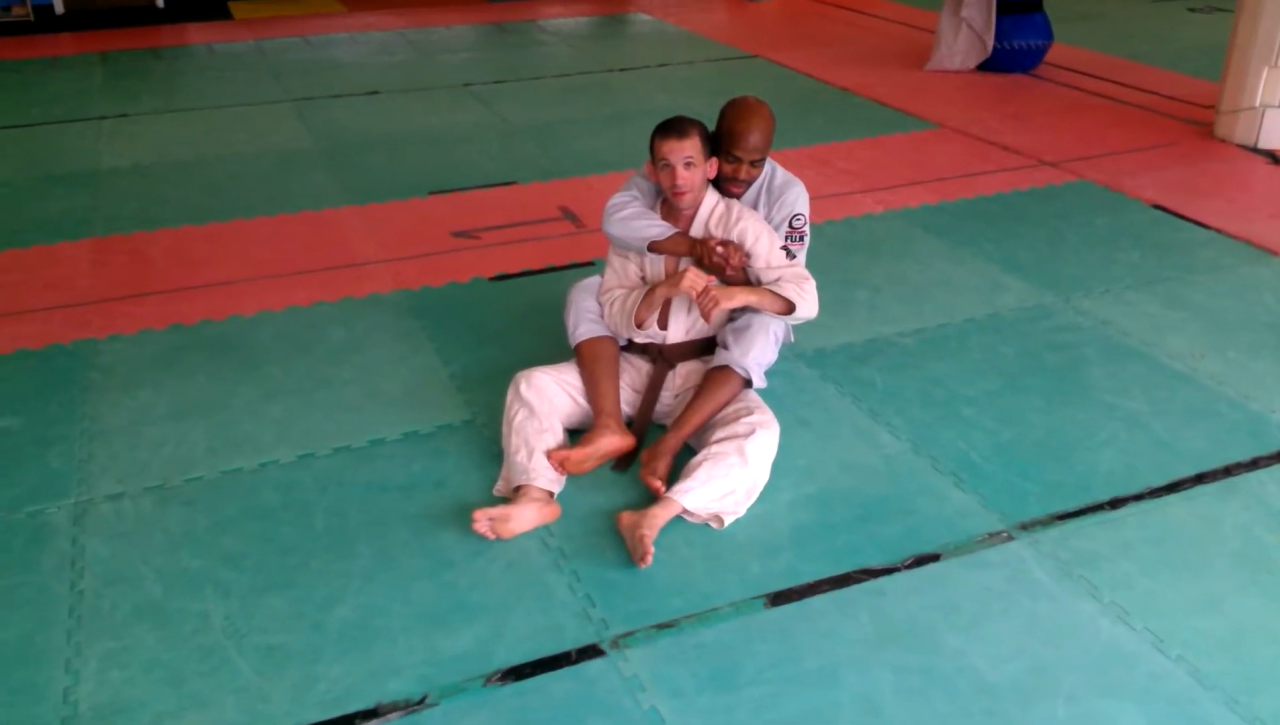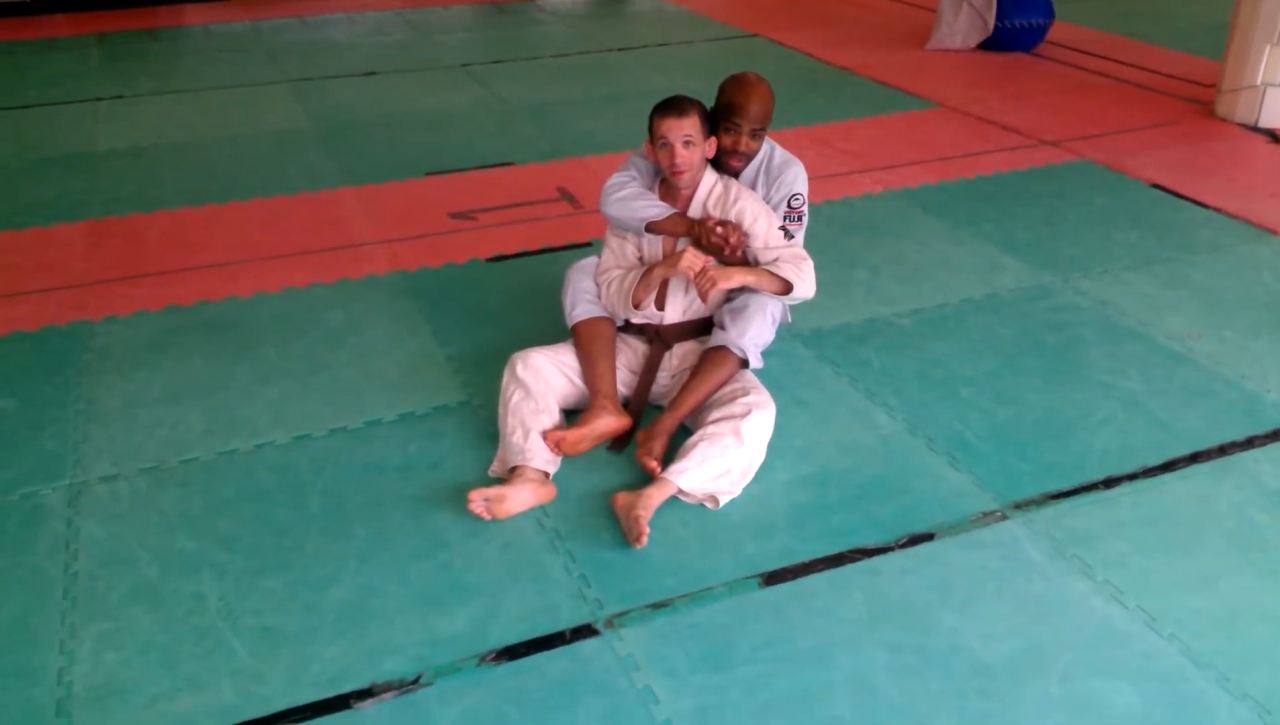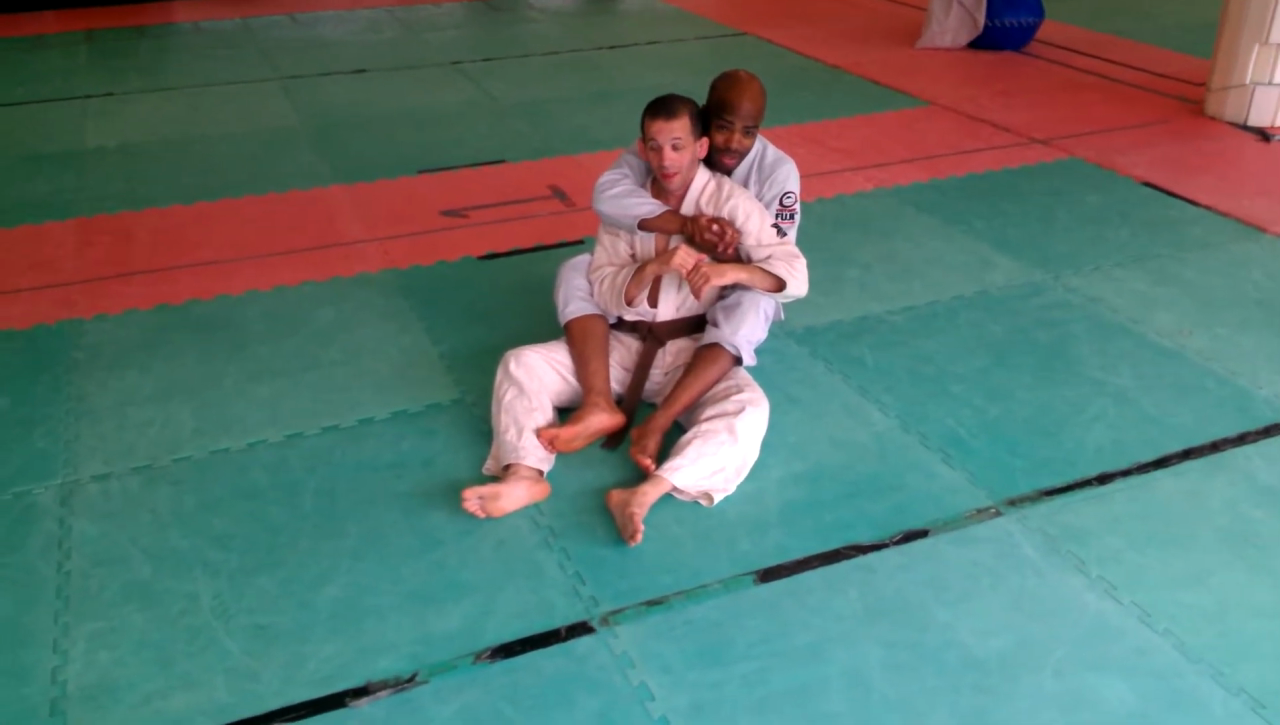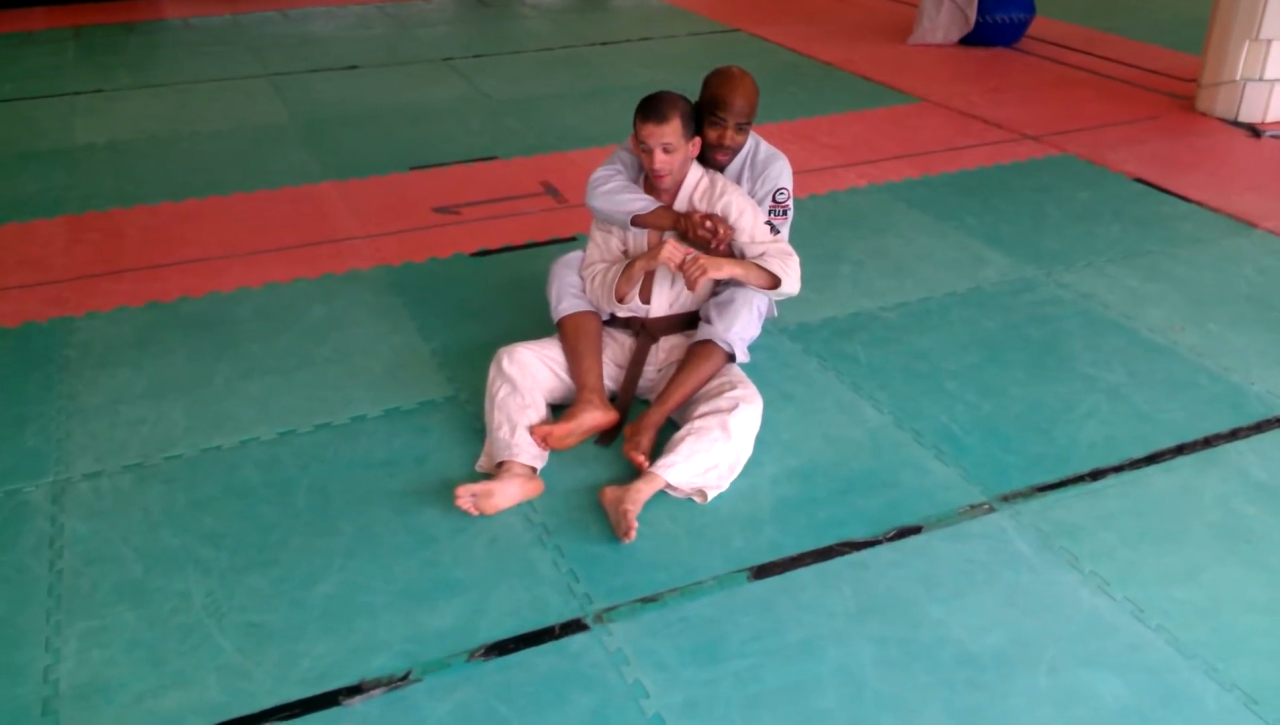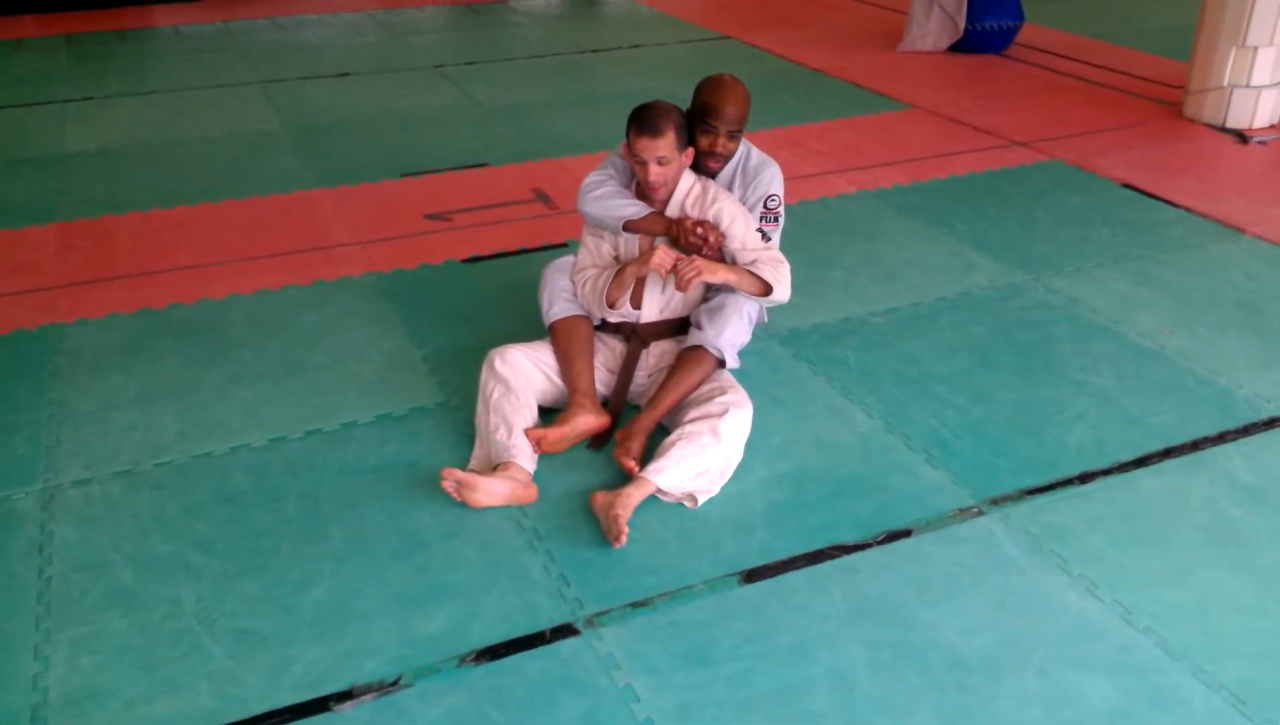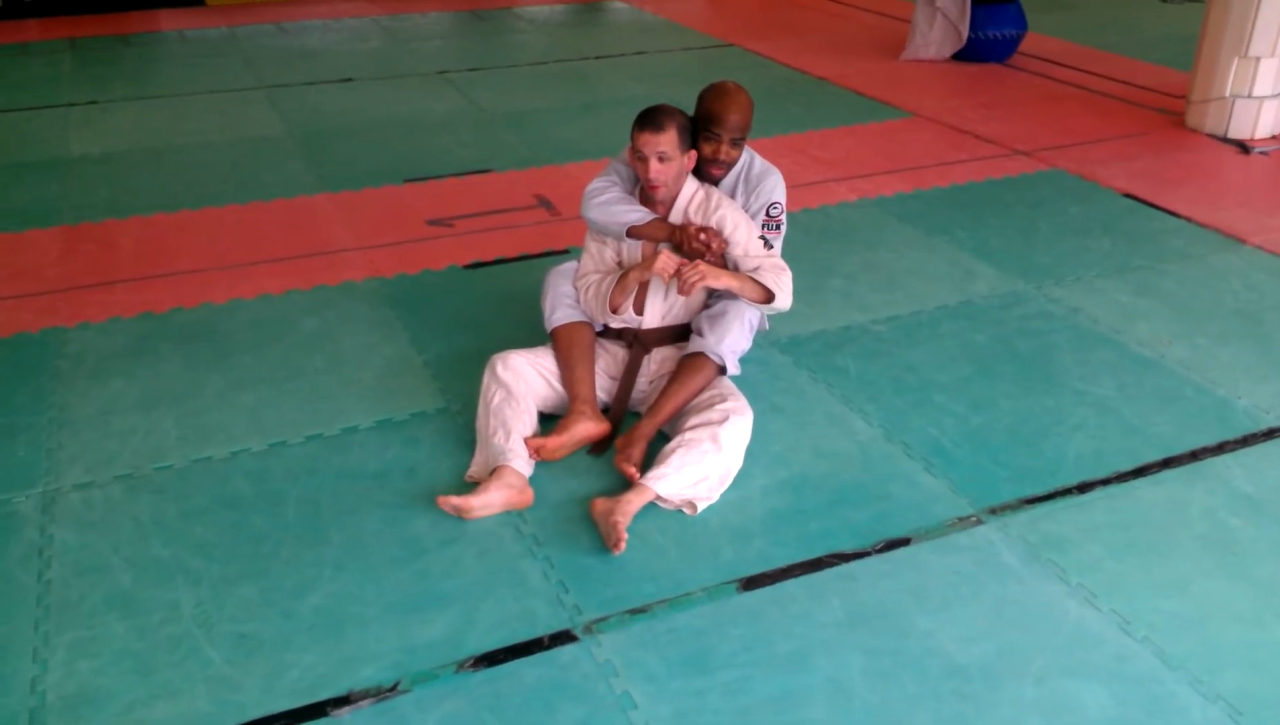
dt=0.5s
person 1, frame 1
left shoulder: (739, 224)
left elbow: (804, 297)
right elbow: (615, 317)
left wrist: (739, 295)
right wrist: (664, 289)
left hip: (704, 373)
right hip: (635, 366)
left knee: (758, 432)
right knee: (532, 385)
left ankle: (653, 517)
right ankle: (534, 498)
person 1, frame 2
left shoulder: (737, 204)
left elbow: (802, 277)
right elbow: (612, 297)
left wrist: (737, 274)
right wrist: (662, 269)
left hip: (701, 354)
right hip: (632, 348)
left knee: (754, 412)
right knee: (528, 366)
left ankle: (648, 498)
right ankle: (530, 478)
person 1, frame 3
left shoulder: (729, 202)
left elbow: (795, 275)
right elbow: (605, 294)
left wrist: (731, 271)
right wrist: (654, 266)
left hip: (694, 352)
right hip: (624, 344)
left knee: (747, 409)
right knee: (522, 364)
left ankle: (643, 494)
right ankle: (524, 475)
person 1, frame 4
left shoulder: (721, 198)
left elbow: (787, 273)
right elbow: (597, 291)
left wrist: (726, 265)
right wrist: (642, 262)
left hip: (686, 348)
right hip: (617, 342)
left knee: (741, 406)
right knee: (514, 361)
left ankle: (636, 492)
right ankle: (517, 472)
person 1, frame 5
left shoulder: (713, 205)
left elbow: (778, 281)
right elbow: (588, 296)
left wrist: (718, 270)
right wrist: (633, 267)
left hip: (677, 353)
right hip: (608, 346)
left knee: (731, 411)
right knee: (505, 363)
left ankle: (627, 496)
right ankle: (513, 473)
person 1, frame 6
left shoulder: (716, 212)
left elbow: (780, 289)
right elbow: (591, 302)
left wrist: (722, 276)
right wrist: (637, 273)
left hip: (679, 361)
right hip: (610, 353)
left knee: (732, 419)
right knee: (507, 368)
left ankle: (626, 504)
right ankle: (508, 480)
person 2, frame 1
left shoulder: (787, 193)
right elbow: (618, 215)
left wrist: (736, 276)
right wrist: (694, 246)
left hip: (731, 316)
left knee: (763, 331)
right knee: (587, 294)
left ankle: (667, 446)
right ankle: (609, 427)
person 2, frame 2
left shoulder: (785, 172)
right elbow: (616, 195)
left wrist: (734, 256)
right wrist: (692, 226)
left hip: (730, 296)
left knee: (761, 311)
right knee: (584, 274)
left ankle: (662, 426)
right ankle: (605, 407)
person 2, frame 3
left shoulder: (777, 171)
right elbow: (608, 194)
left wrist: (727, 254)
right wrist: (686, 224)
left hip: (722, 294)
left knee: (754, 308)
right knee: (577, 273)
left ankle: (657, 424)
right ankle: (599, 405)
person 2, frame 4
left shoulder: (770, 167)
right elbow: (602, 189)
left wrist: (720, 248)
right wrist: (679, 220)
left hip: (714, 292)
left knee: (748, 304)
right knee: (569, 269)
left ankle: (650, 420)
right ankle: (592, 402)
person 2, frame 5
left shoulder: (761, 173)
right elbow: (593, 195)
left wrist: (712, 255)
right wrist: (670, 226)
left hip: (705, 296)
left knee: (737, 310)
right knee: (561, 274)
left ankle: (641, 426)
right ankle: (584, 405)
person 2, frame 6
left shoulder: (764, 181)
right elbow: (597, 200)
left wrist: (714, 261)
right wrist: (673, 232)
left hip: (706, 305)
left knee: (738, 318)
right knee: (563, 279)
left ankle: (641, 432)
right ankle: (584, 412)
